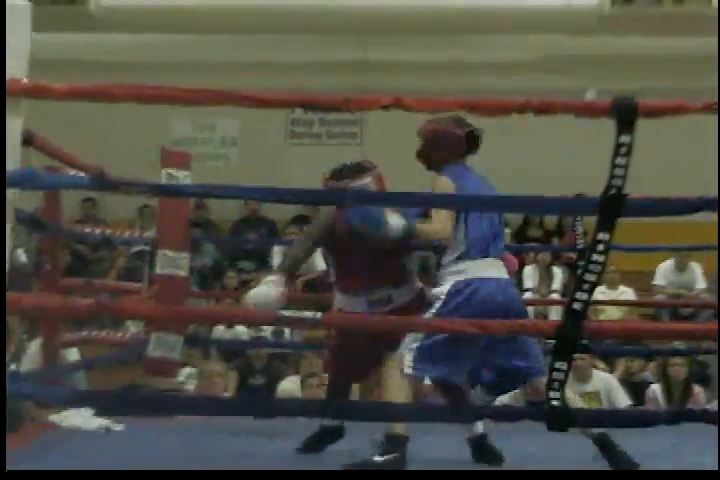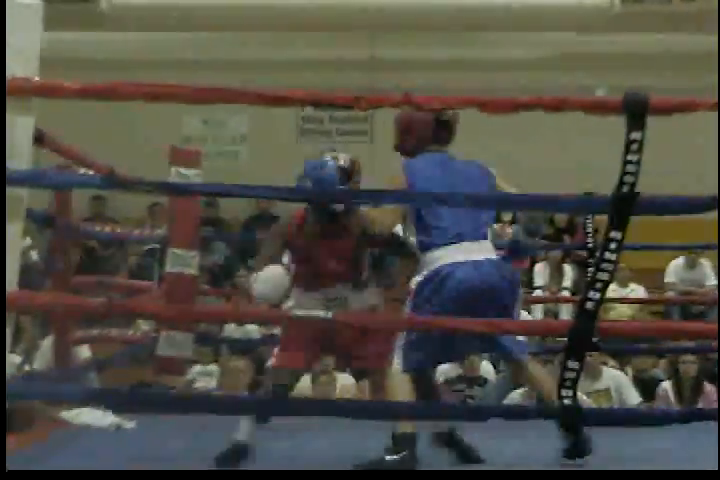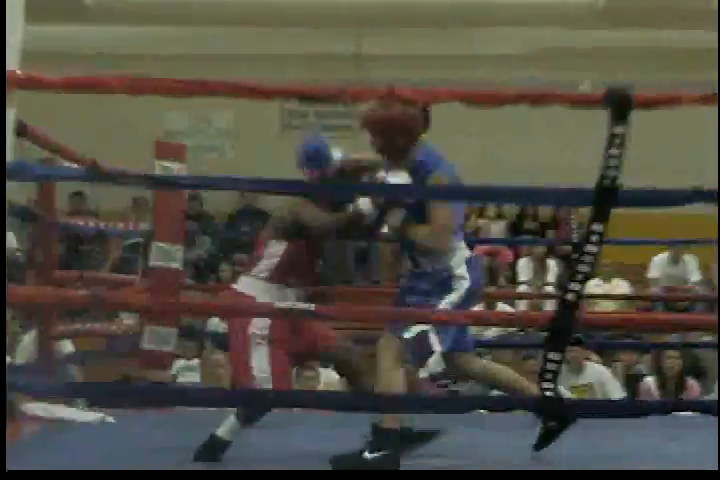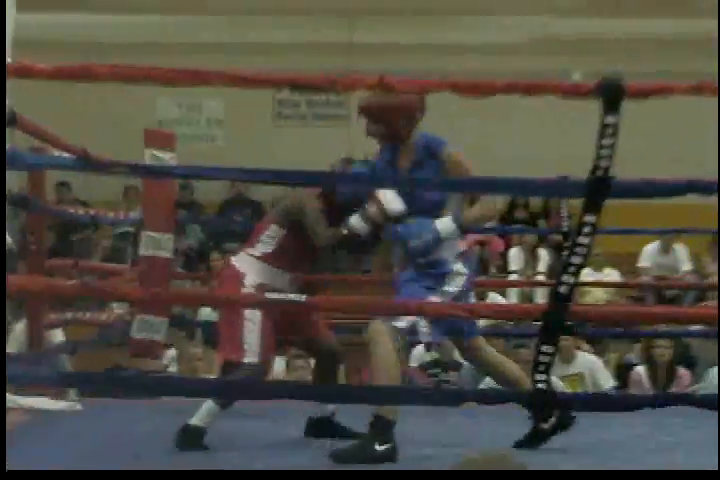
dt=0.2s
person 1, frame 1
left shoulder: (444, 181)
right shoulder: (480, 184)
left elbow: (439, 233)
left wrist: (393, 224)
left hip: (466, 291)
right hip: (503, 290)
left knee: (406, 363)
right knee: (538, 384)
right ankle: (611, 449)
person 1, frame 2
left shoulder: (410, 171)
right shoulder: (479, 170)
left elbow: (382, 224)
left hip: (445, 277)
right hip: (492, 271)
left knee: (404, 363)
right knee: (518, 357)
left ankle: (402, 451)
right ankle: (572, 431)
person 1, frame 3
left shoulder: (436, 171)
right shoulder: (399, 160)
left elbow: (439, 241)
left wrist: (395, 220)
left hip: (450, 277)
right hip: (421, 274)
left knee: (392, 349)
right knee: (460, 362)
left ankle: (383, 448)
person 1, frame 4
left shoulder: (442, 154)
right shoulder: (384, 157)
left elbow: (489, 206)
right elbow: (377, 213)
left wrist: (443, 230)
left hip: (446, 264)
left knee: (381, 331)
right knee: (472, 347)
left ankle: (382, 440)
person 2, frame 1
right shoulder: (330, 222)
right elbow: (300, 248)
right wrist: (275, 279)
left hip: (404, 305)
right hip: (354, 310)
right knee: (339, 377)
right ankle: (331, 427)
person 2, frame 2
left shoulder: (360, 221)
right shoulder: (291, 226)
right elbow: (264, 260)
right wrist: (262, 276)
left hip: (357, 313)
right hip: (308, 315)
right knee: (279, 382)
person 2, frame 3
right shoulder: (297, 210)
right elbow: (329, 227)
right wrist: (364, 207)
right hip: (256, 305)
left knee: (347, 358)
right knee: (270, 391)
right ankle: (220, 438)
person 2, frame 4
left shoulder: (326, 209)
right shoulder: (307, 203)
right elbow: (323, 241)
left hip: (278, 289)
right hip: (250, 283)
left knee: (330, 352)
right knee: (252, 366)
left ankle: (321, 421)
right ankle: (193, 428)
